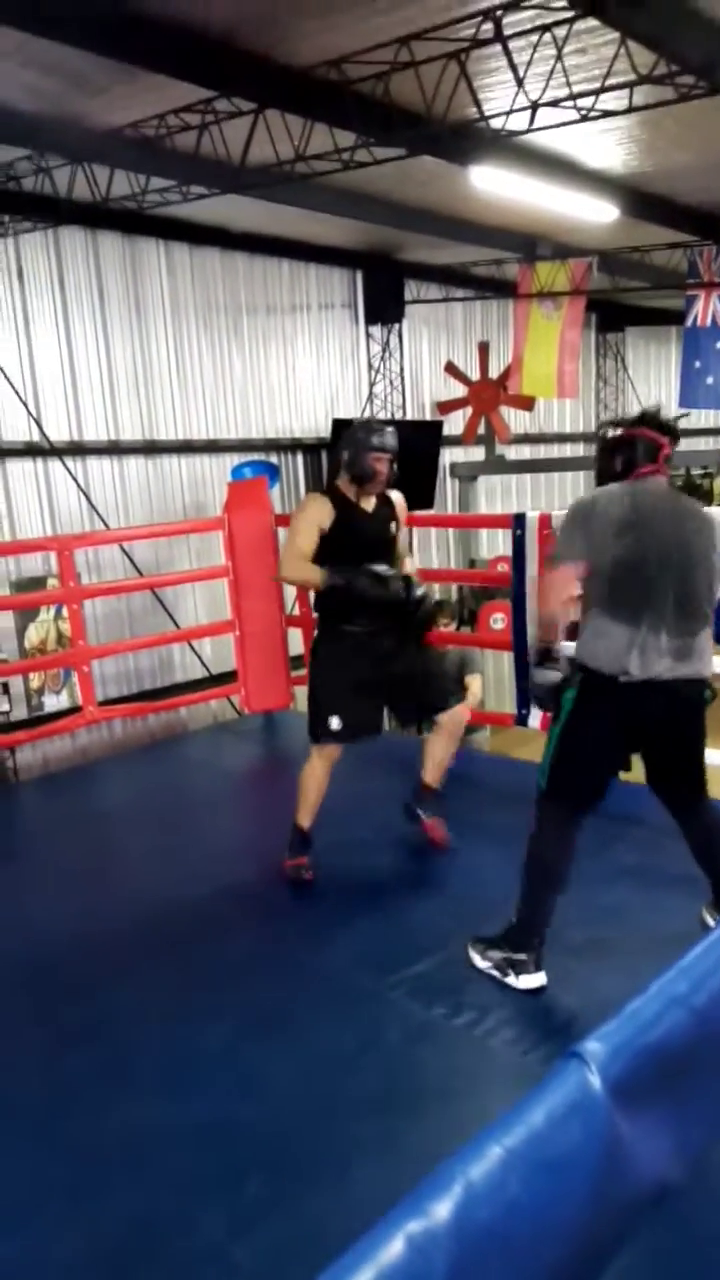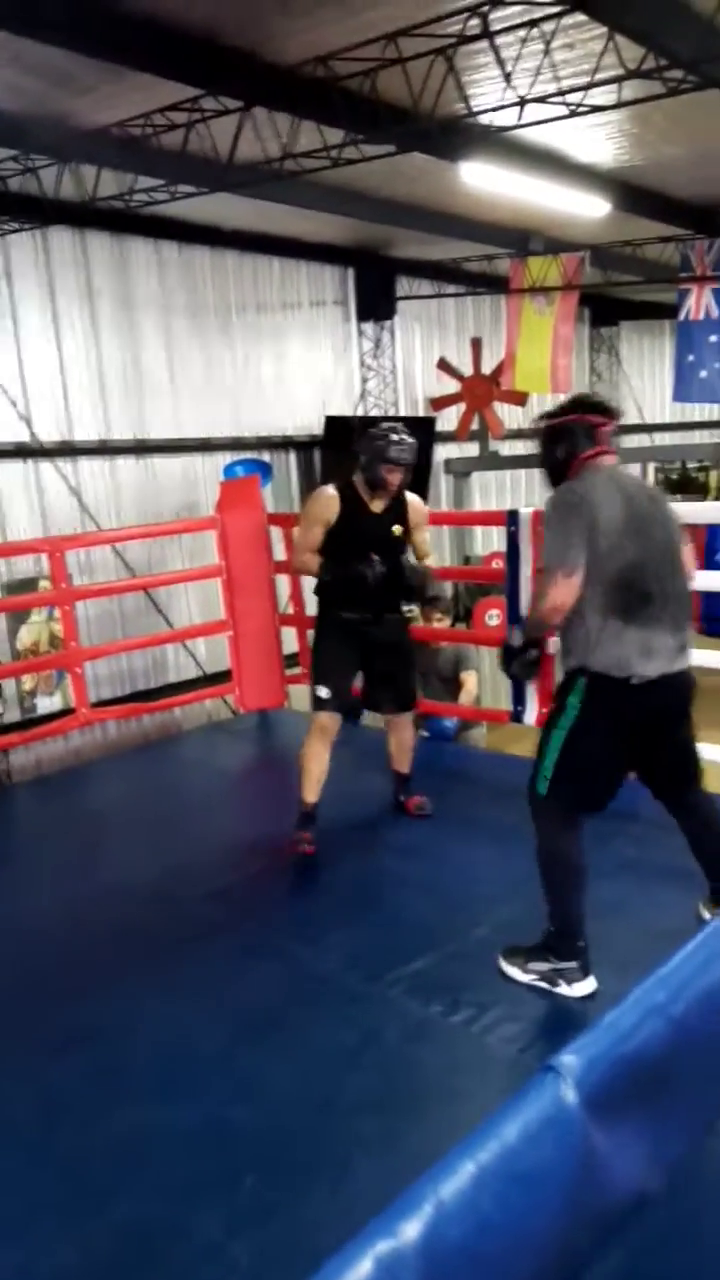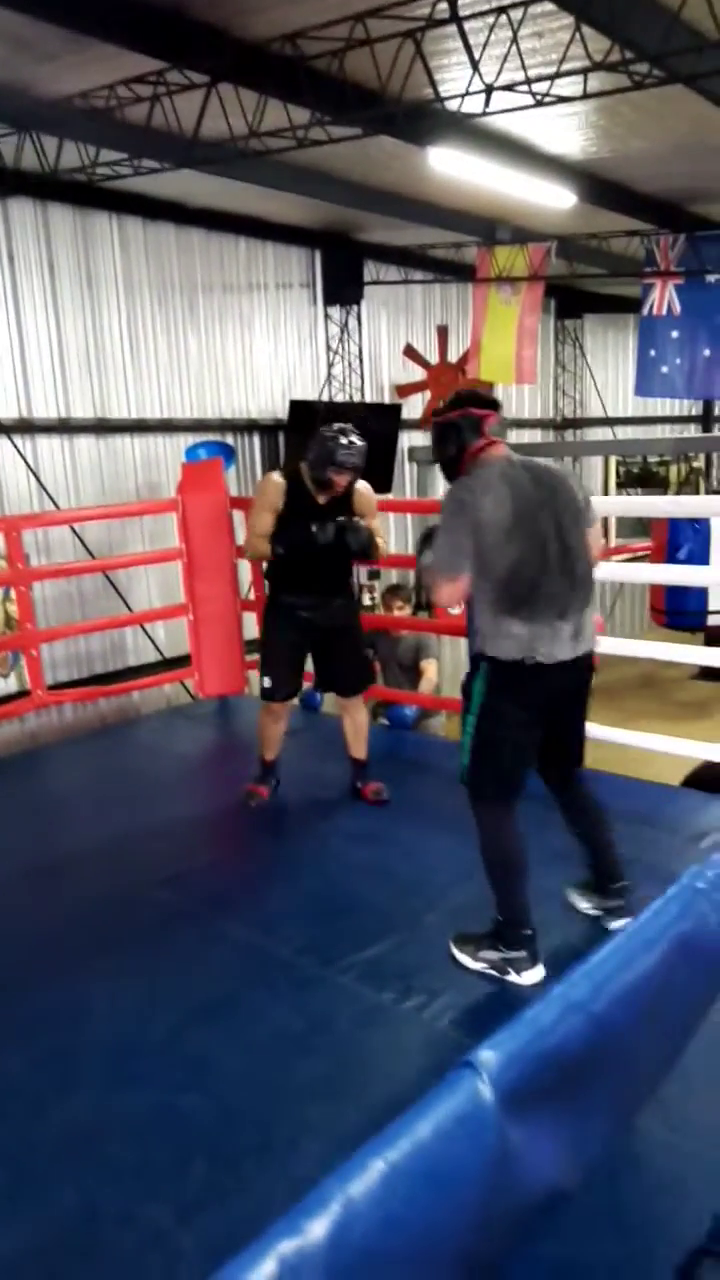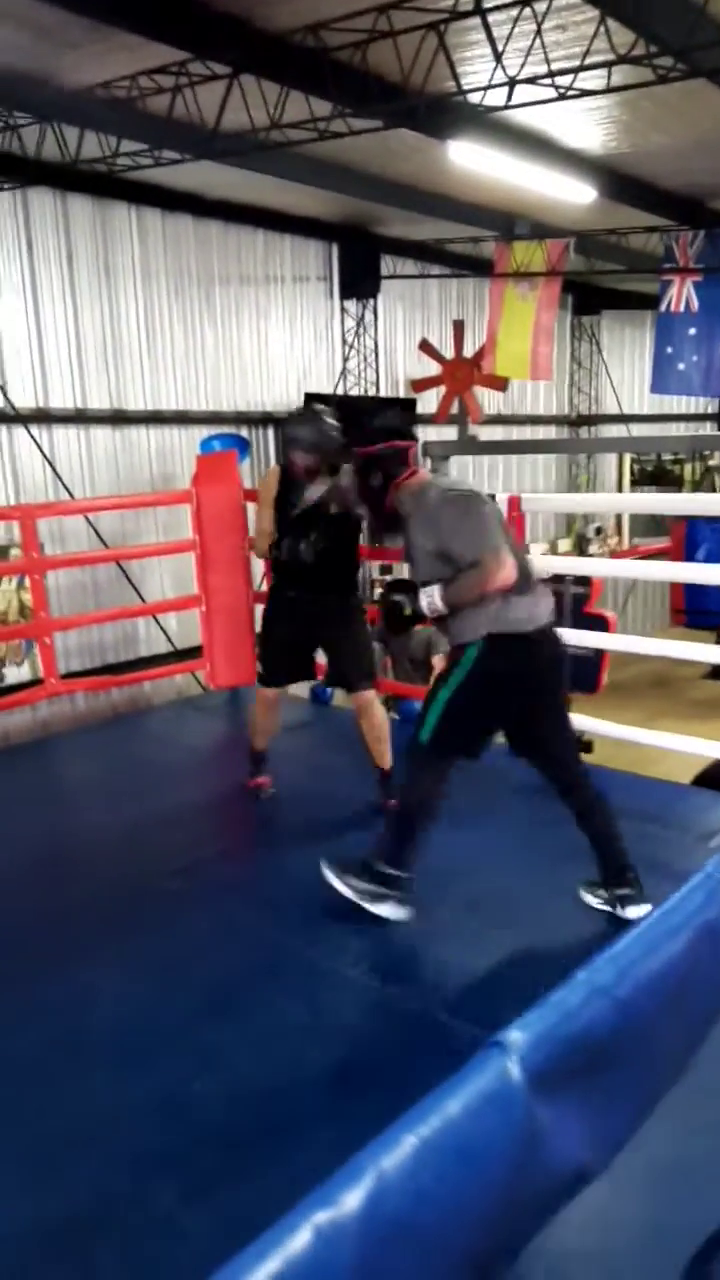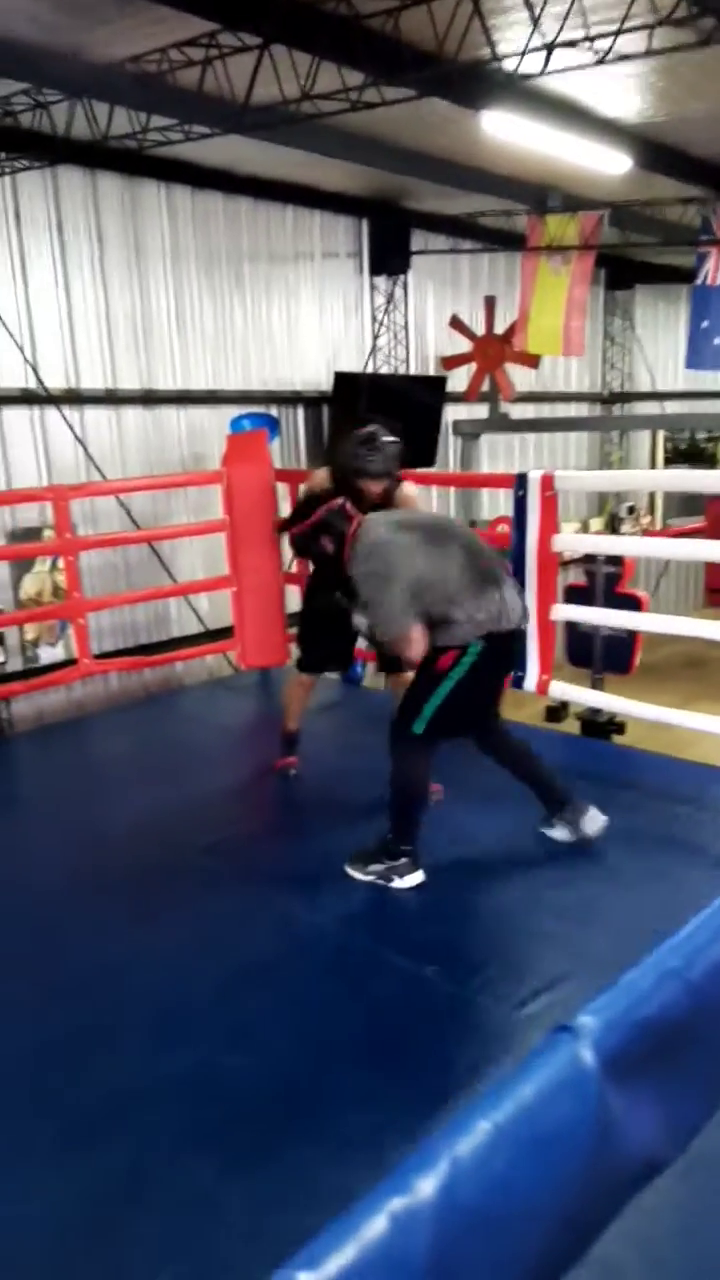
dt=0.3s
person 1, frame 1
left shoulder: (596, 508)
left elbow: (560, 588)
left wrist: (544, 656)
left hip: (611, 683)
left knee: (560, 809)
left ankle: (523, 949)
person 1, frame 2
left shoulder: (573, 501)
right shoulder: (652, 498)
left elbow: (557, 596)
left wrist: (524, 637)
left hip: (605, 682)
right hip: (669, 674)
left knee: (555, 811)
left ankle: (566, 955)
person 1, frame 3
left shoulder: (466, 495)
right shoulder: (558, 479)
left elbow: (445, 592)
right elbow: (592, 550)
left wrist: (434, 557)
left hip: (511, 668)
right hip: (573, 658)
left knee: (492, 799)
right knee: (565, 774)
left ankle: (515, 944)
right ankle: (612, 890)
person 1, frame 4
left shoulder: (447, 502)
right shoulder: (424, 500)
left elbow: (500, 571)
left wrist: (435, 599)
left hip: (497, 649)
right hip: (534, 642)
left knee: (426, 756)
right knee: (559, 761)
left ankle: (389, 879)
right ankle: (623, 885)
person 1, frame 5
left shoulder: (372, 566)
right shoulder: (385, 523)
left elbow: (411, 650)
left wrist: (382, 630)
left hip: (485, 635)
right hip: (500, 618)
left knee: (411, 736)
right knee: (482, 725)
left ankle: (399, 857)
right ankle: (566, 808)
person 2, frame 1
left shoulder: (394, 502)
right shoulder: (319, 506)
right elbow: (291, 567)
left wrist: (411, 589)
right wrist: (342, 580)
left hip: (396, 633)
right hip: (344, 641)
left knee: (452, 714)
right knee: (327, 749)
left ankle: (424, 800)
right ankle: (298, 843)
person 2, frame 2
left shoulder: (413, 505)
right shoulder: (329, 500)
left elbow: (422, 557)
right elbow: (300, 558)
left wrist: (419, 575)
right wrist: (342, 572)
left hip: (389, 623)
right hip: (339, 624)
left knee: (401, 712)
right knee: (325, 721)
left ankle: (403, 789)
right ankle: (307, 820)
person 2, frame 3
left shoulder: (361, 493)
right shoulder: (277, 487)
left elbow: (377, 549)
right elbow: (254, 546)
left wrist: (364, 542)
right wrist: (297, 542)
left hip: (338, 607)
right hip: (287, 608)
left knee: (352, 696)
right knee: (276, 703)
left ankle: (360, 776)
right ankle: (267, 773)
person 2, frame 4
left shoulder: (347, 479)
right shoulder: (275, 479)
right elbow: (262, 542)
right wrist: (284, 549)
left hip: (340, 602)
right hip: (290, 601)
left knee: (364, 696)
right knee: (267, 692)
left ankle: (388, 782)
right ankle: (258, 763)
person 2, frame 5
left shoulder: (404, 495)
right shoulder: (322, 484)
right hip: (331, 586)
left knee: (404, 678)
right knee: (306, 674)
right ankle: (288, 745)
